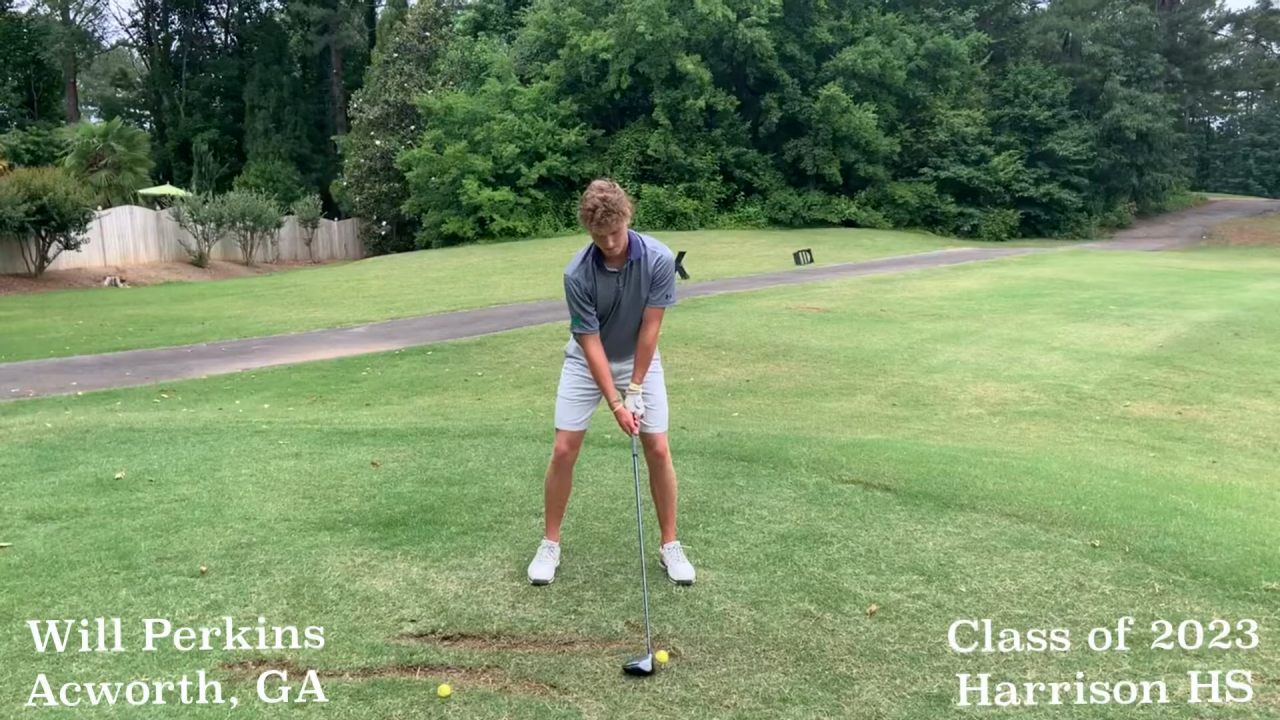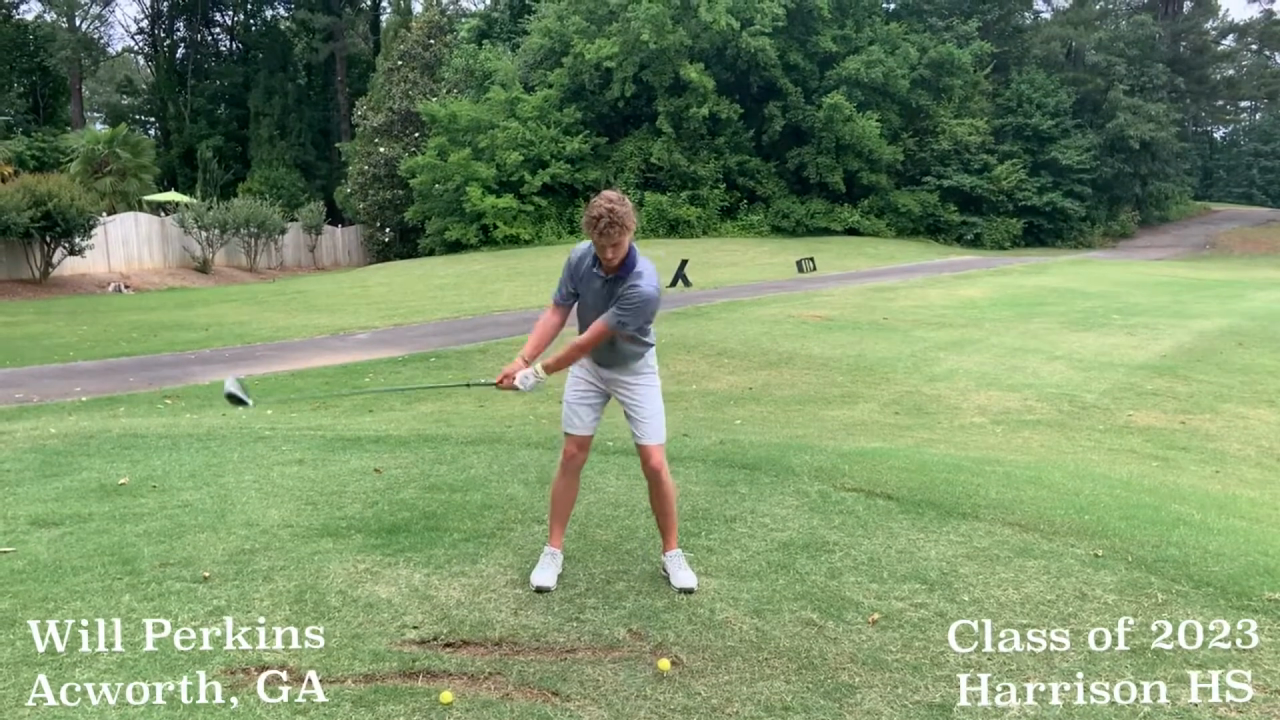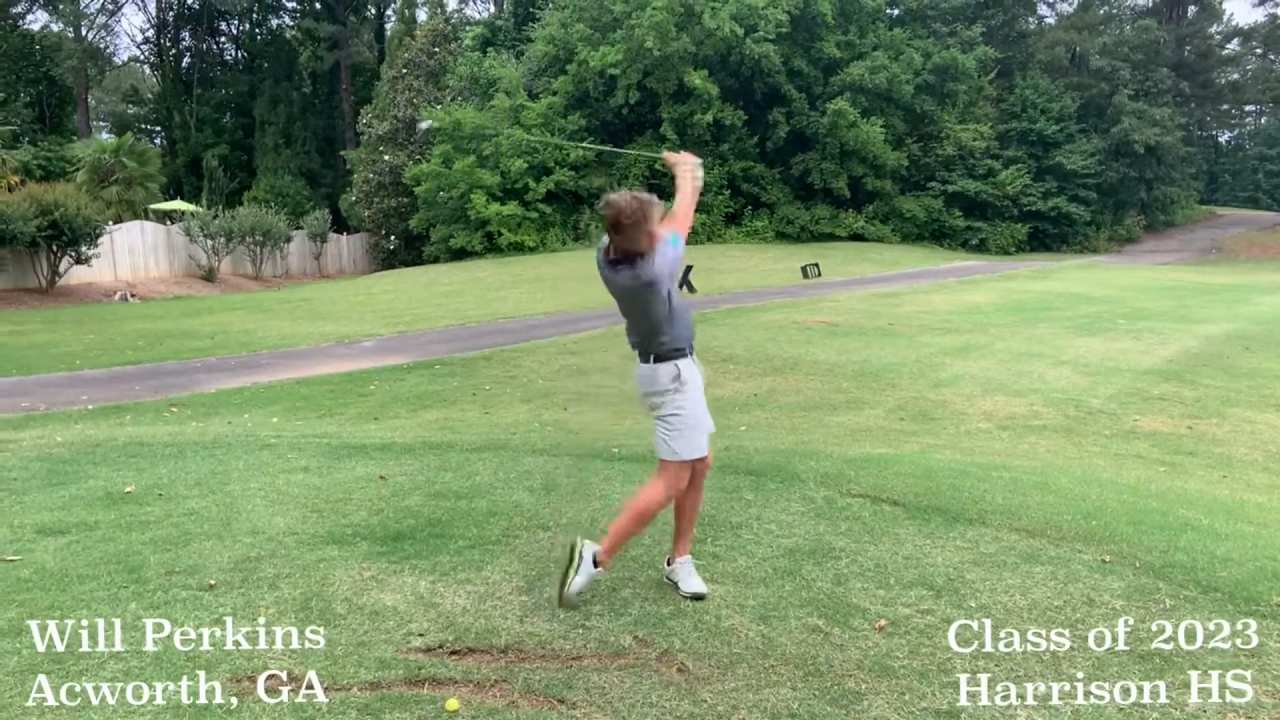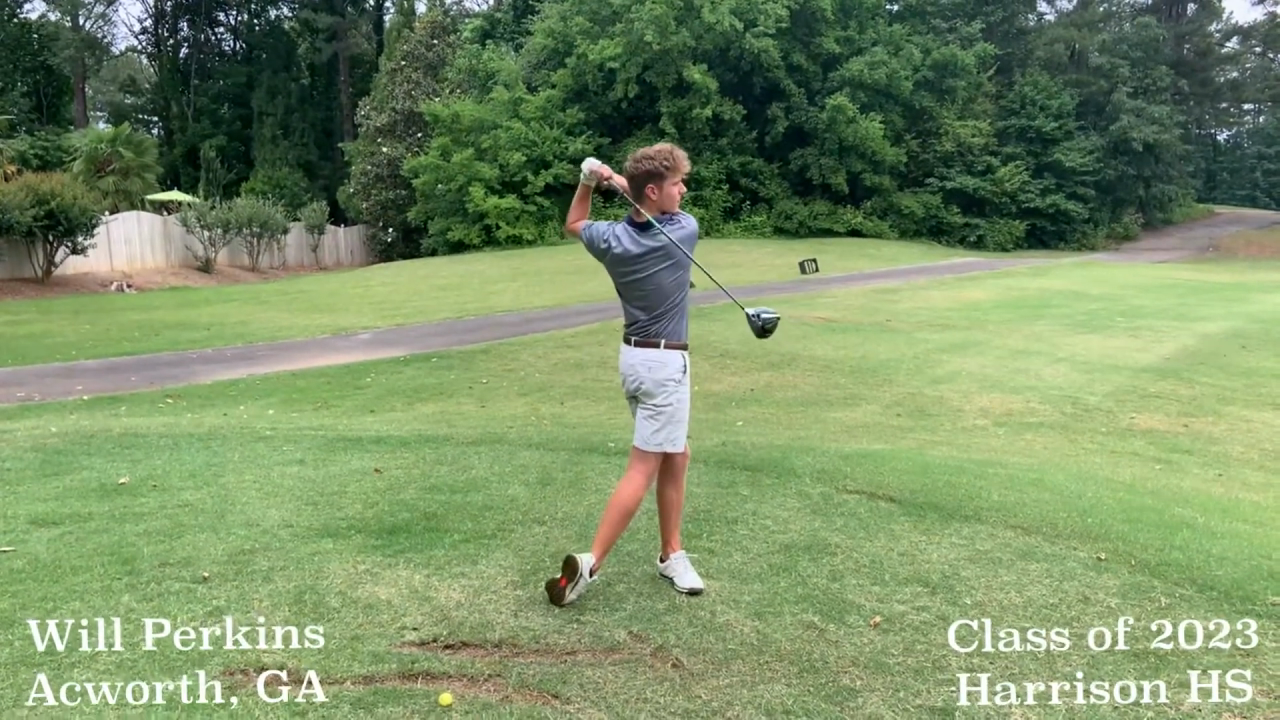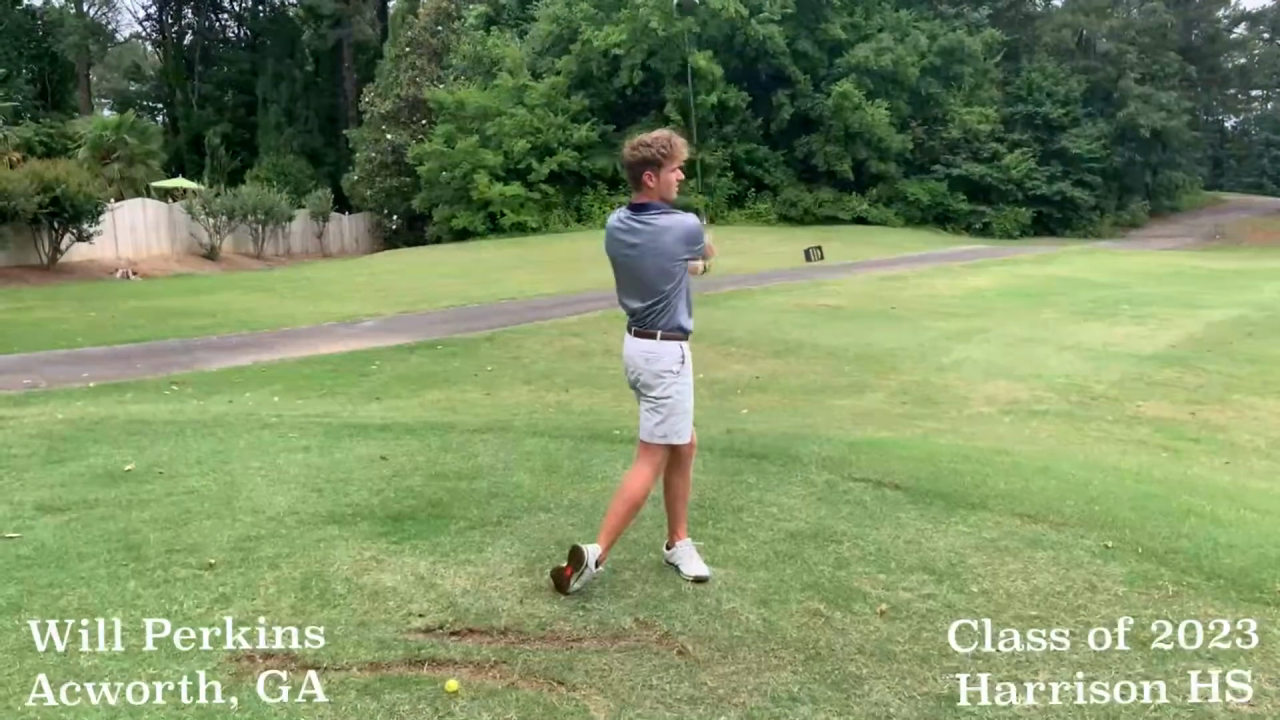
dt=1s
person 1, frame 1
left shoulder: (659, 259)
right shoulder: (577, 274)
left elbow: (650, 328)
right elbow: (591, 342)
left wrist: (635, 389)
right wrist: (615, 403)
left hip: (640, 360)
right hip: (586, 361)
left knee: (658, 451)
right knee: (564, 451)
left ankle: (670, 545)
right ankle: (550, 544)
person 1, frame 2
left shoulder: (643, 287)
right shoulder: (580, 258)
left elbow: (590, 340)
right elbow: (556, 312)
left wrist: (539, 372)
right wrist: (523, 359)
left hip: (635, 370)
right hip: (586, 366)
left knee: (654, 464)
right knee: (572, 457)
left ankle: (672, 553)
right ankle: (553, 551)
person 1, frame 3
left shoulder: (611, 252)
right shoulder: (645, 273)
left elbow: (664, 230)
right elbow: (681, 224)
left wrist: (683, 172)
right wrist: (687, 175)
left hip: (677, 364)
right hip: (670, 373)
left knee: (699, 464)
right knee: (673, 480)
left ankle: (679, 559)
right ankle: (597, 557)
person 1, frame 4
left shoulder: (610, 239)
right shoulder: (684, 232)
left elbow: (574, 224)
right elbow: (670, 214)
left wrist: (587, 181)
right wrist: (620, 181)
left hip: (634, 356)
right hip: (664, 362)
left knee: (676, 457)
right knee: (643, 469)
left ankle: (672, 554)
right ankle: (589, 564)
person 1, frame 5
left shoulder: (615, 225)
right shoulder: (684, 228)
right elbow: (708, 251)
right wrist: (701, 259)
left hip: (638, 345)
right hip: (665, 352)
left knee: (683, 445)
right knee: (651, 460)
left ankle: (678, 542)
right ankle: (594, 554)
